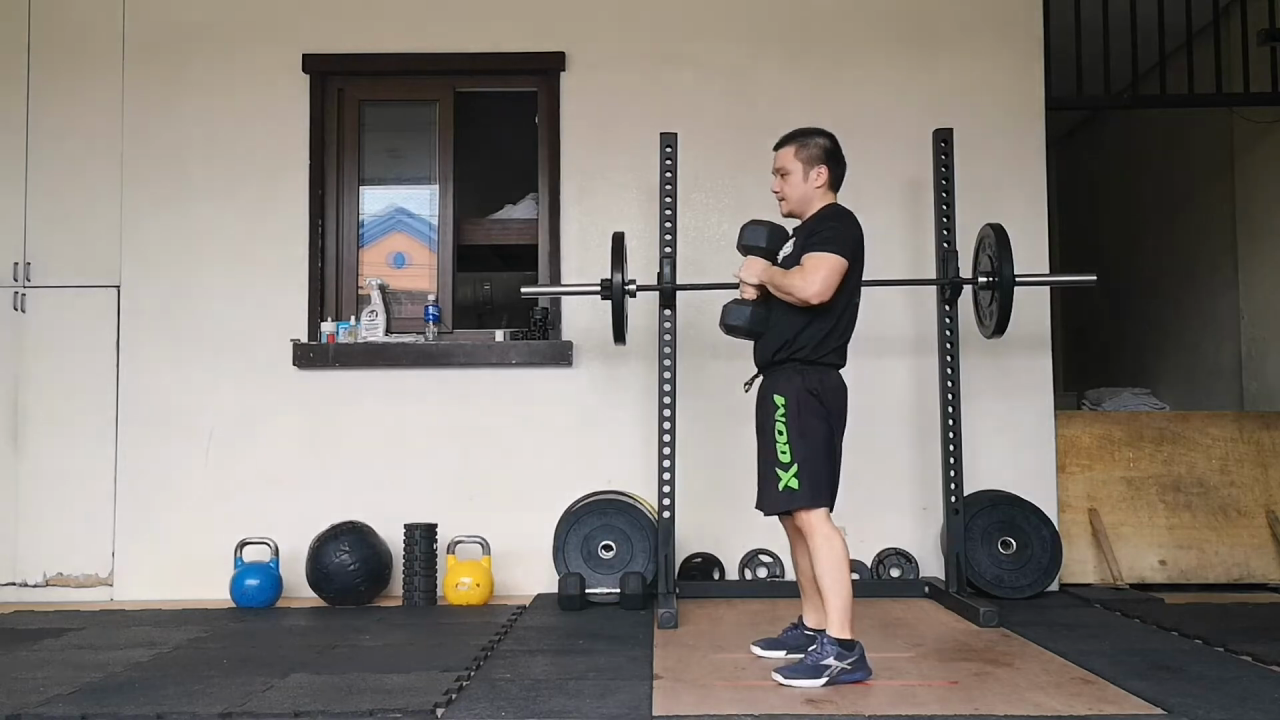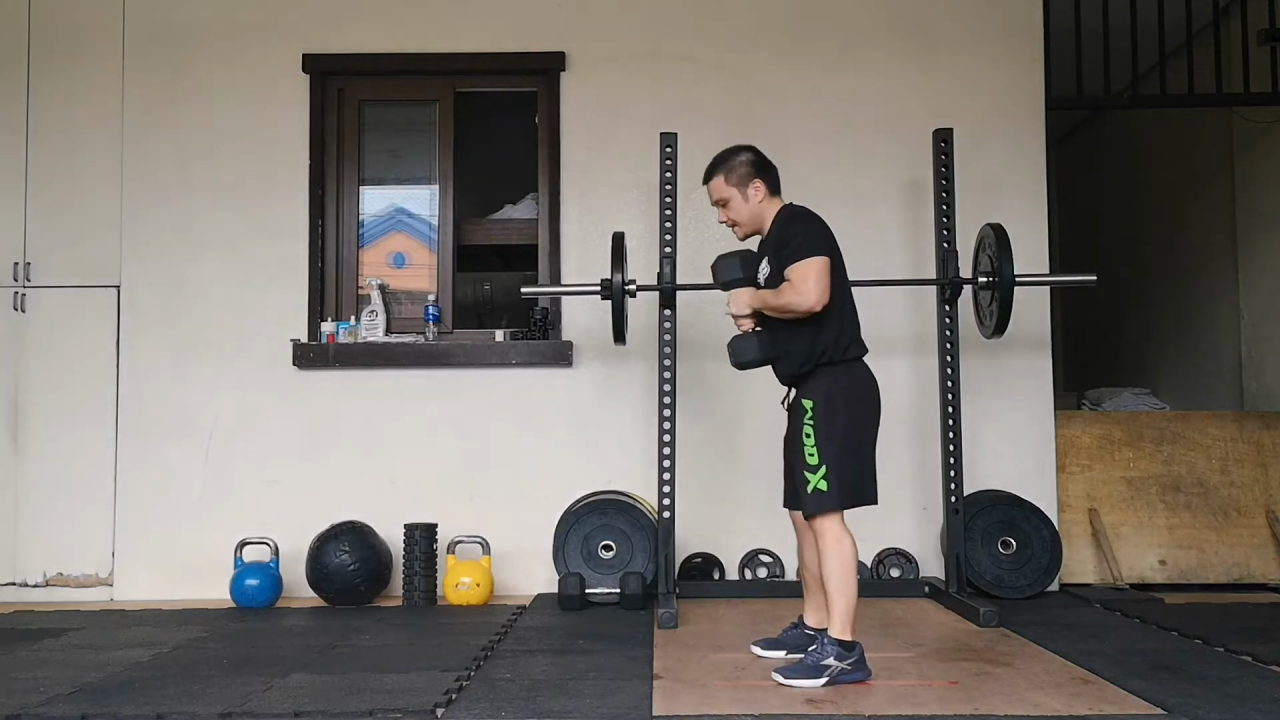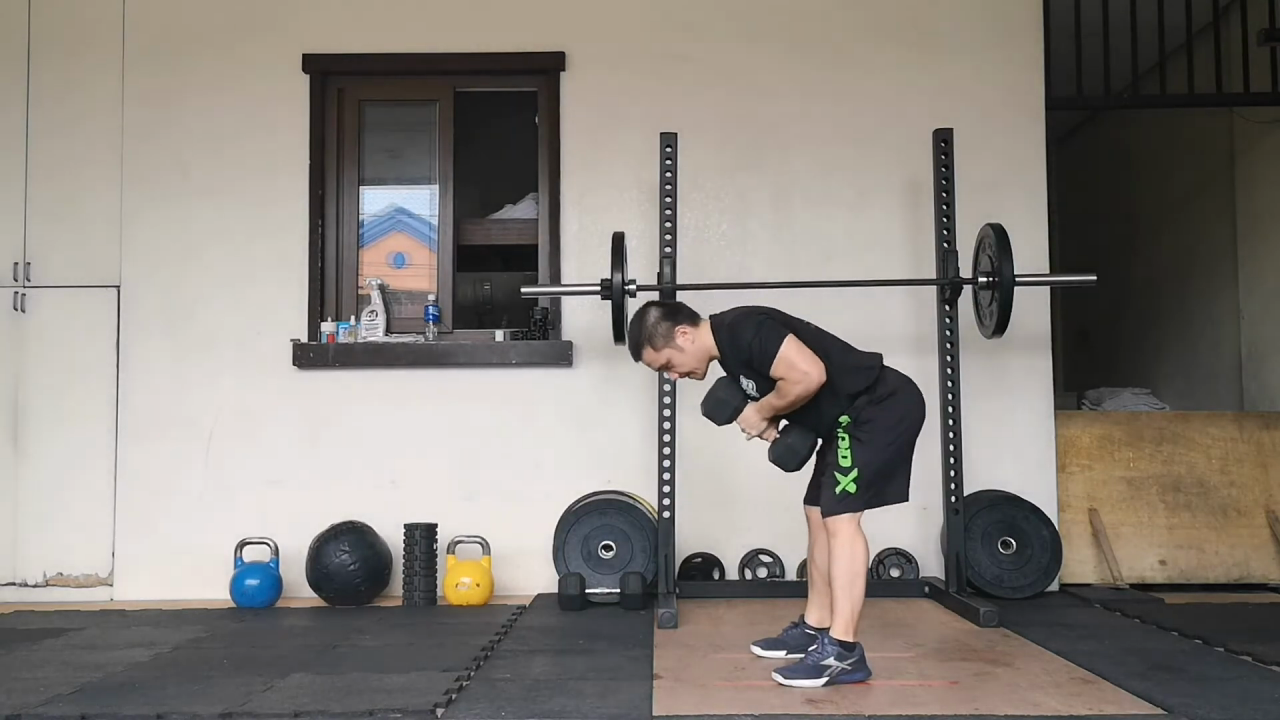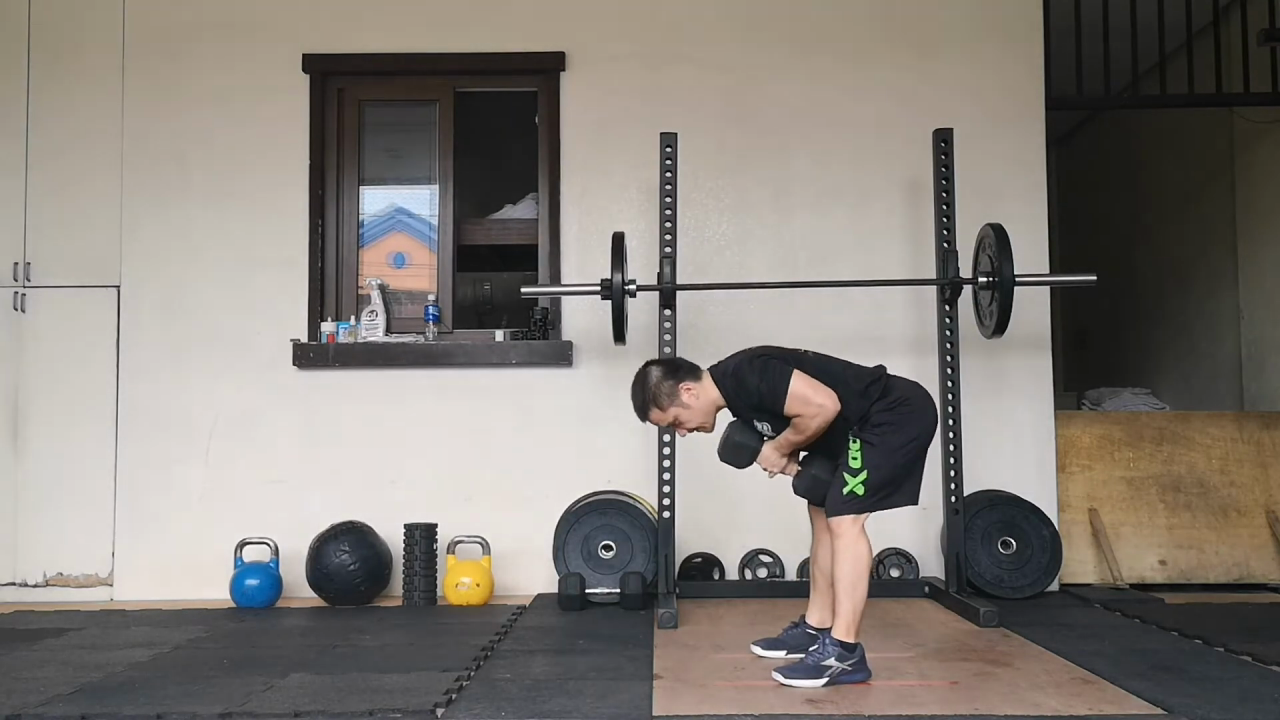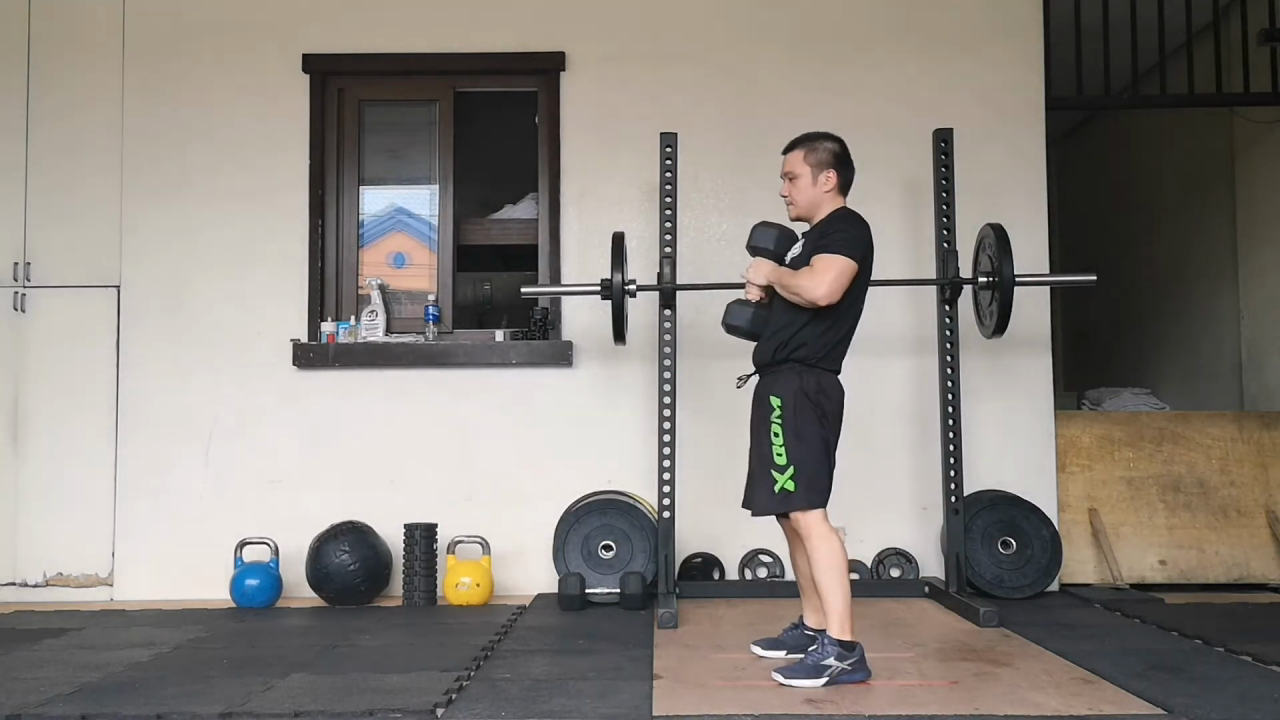
dt=1s
person 1, frame 1
left shoulder: (835, 224)
right shoulder: (806, 232)
left elbow: (813, 288)
left wrist: (762, 272)
right wrist: (758, 287)
left hip: (805, 385)
right hip: (785, 385)
left knee: (810, 513)
right knee: (793, 513)
left ankle: (842, 648)
right ankle: (813, 627)
person 1, frame 2
left shoulder: (798, 225)
right shoulder: (773, 242)
left elbow: (810, 296)
left wrist: (753, 299)
right wrist: (752, 314)
left hip: (834, 388)
right hip: (813, 391)
left knee: (825, 514)
right knee: (805, 514)
left ankle: (843, 650)
right ankle: (814, 627)
person 1, frame 3
left shoulder: (743, 330)
right shoulder: (730, 344)
left elbow: (809, 374)
left wrist: (761, 411)
right wrist: (766, 421)
left hip: (881, 406)
right hip: (856, 415)
left knee: (840, 516)
right knee: (819, 513)
left ankle: (843, 651)
right ankle: (814, 629)
person 1, frame 4
left shoulder: (746, 376)
right shoulder: (736, 387)
left elbow: (823, 405)
left wrist: (779, 449)
right wrist: (786, 454)
left hip: (897, 414)
right hip: (878, 420)
left knee: (844, 516)
right knee: (824, 512)
left ankle: (843, 651)
right ankle: (815, 628)
person 1, frame 5
left shoulder: (846, 228)
right shoulder: (817, 235)
left elbow: (821, 289)
left wrist: (770, 272)
right wrist: (766, 288)
left hip: (800, 387)
right hip: (782, 387)
left knee: (806, 513)
right knee: (792, 515)
left ankle: (843, 650)
right ankle: (814, 628)
